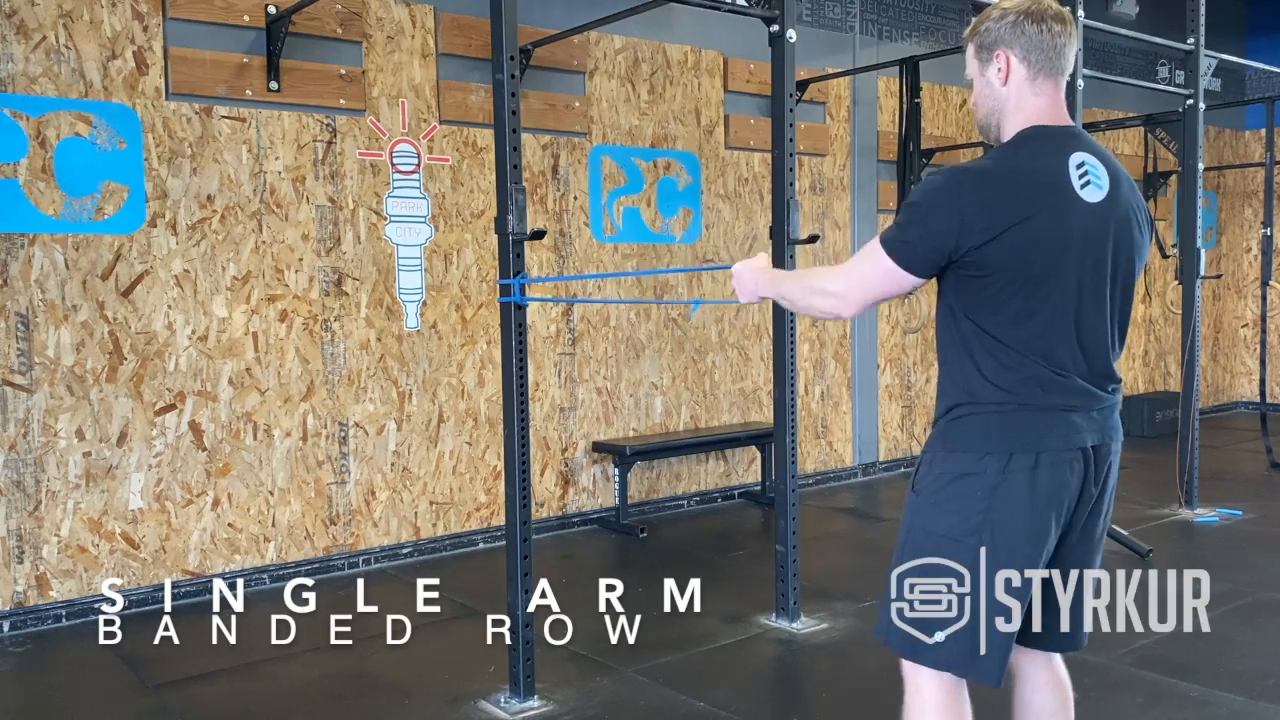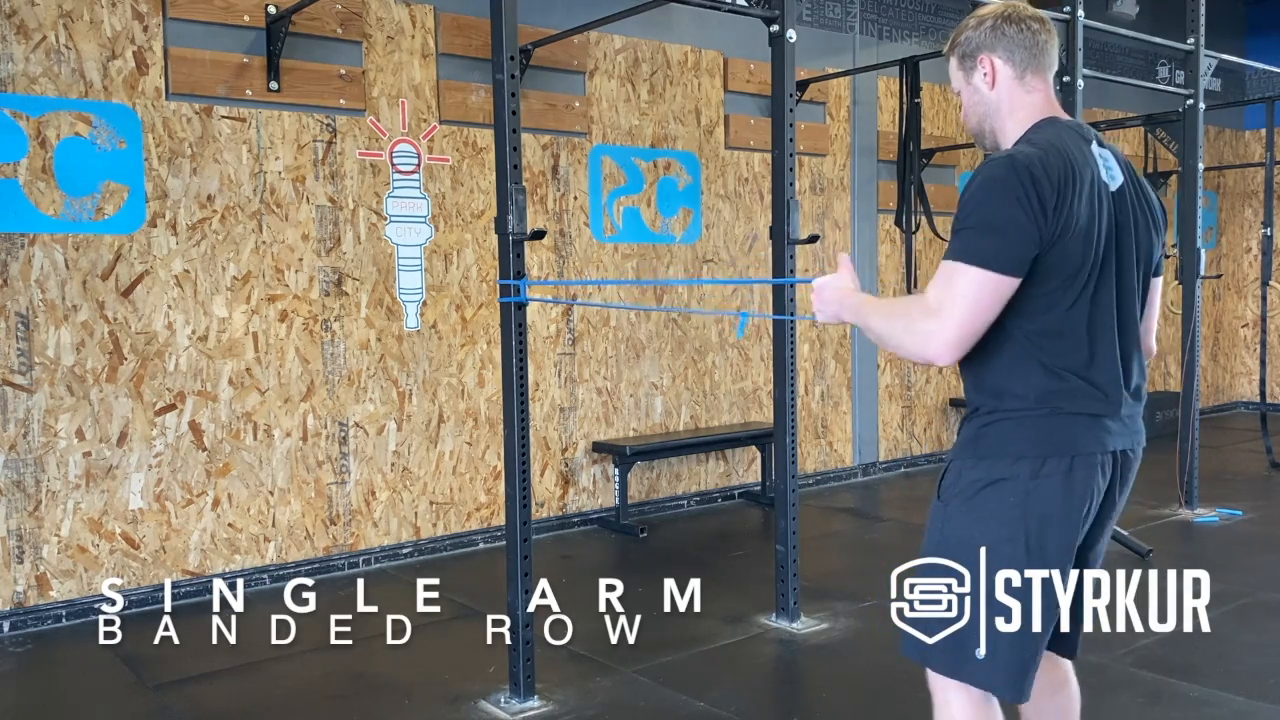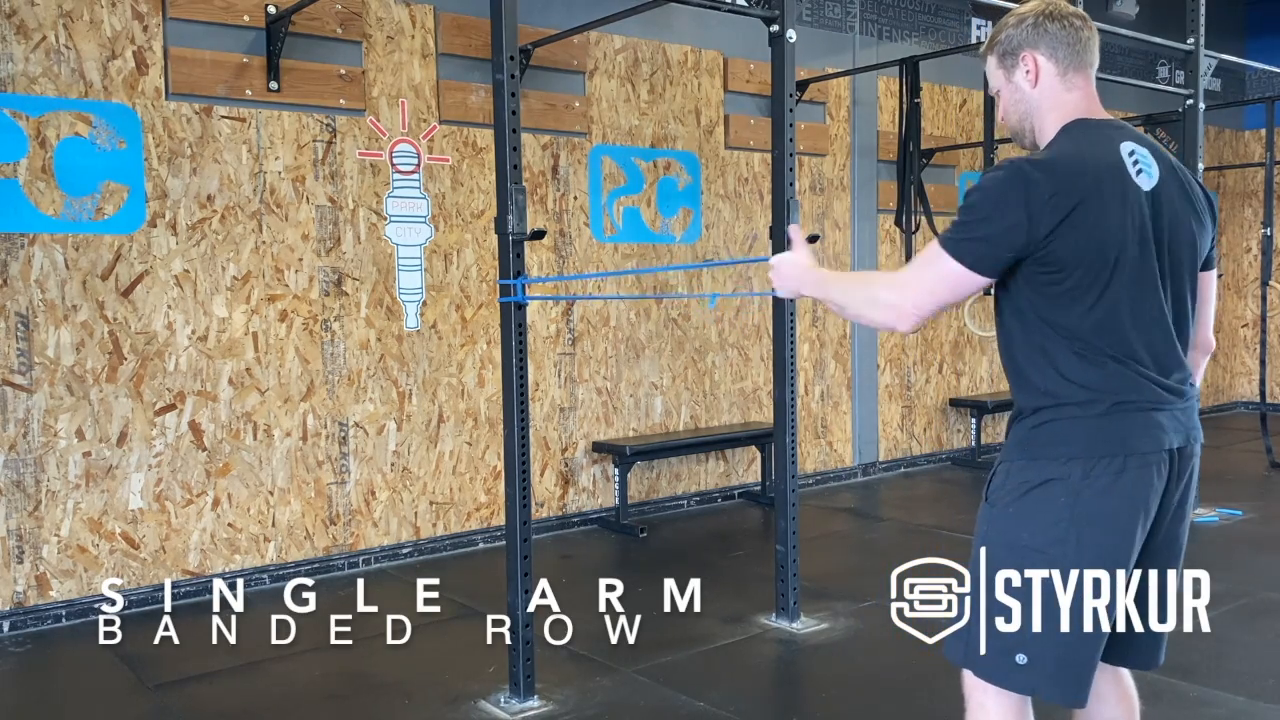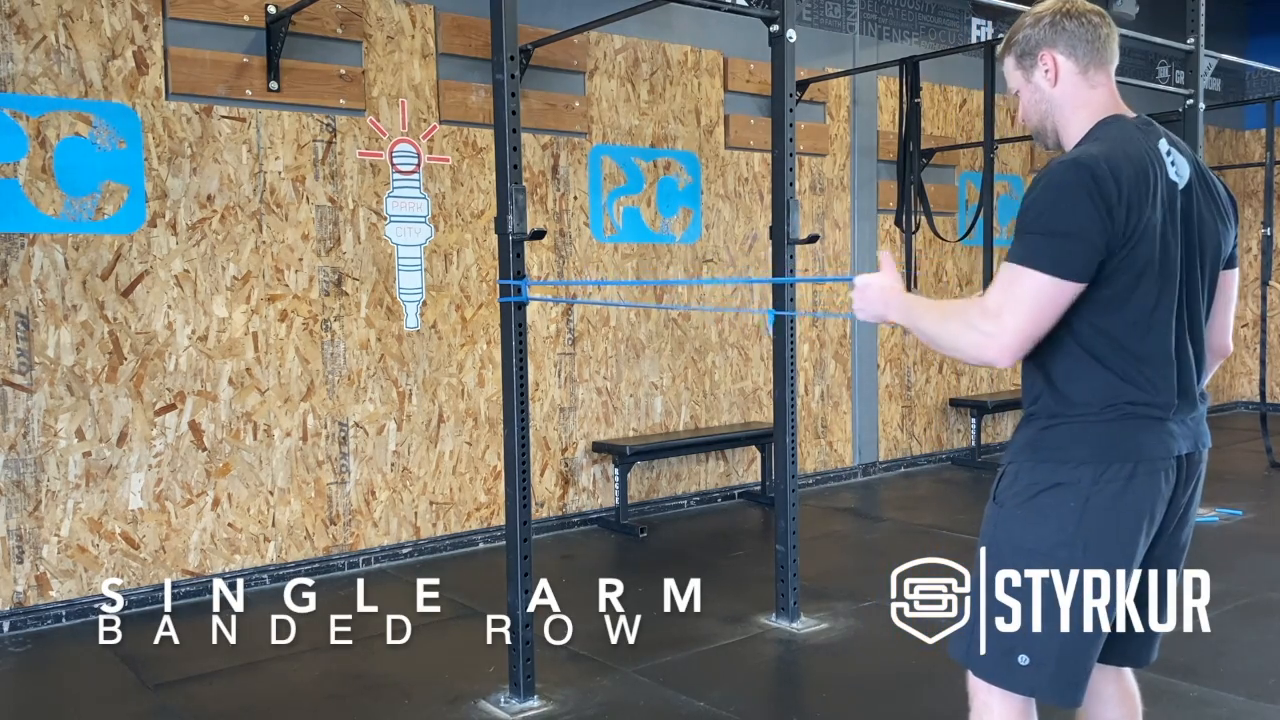
dt=1s
person 1, frame 1
left shoulder: (971, 190)
right shoulder: (1123, 189)
left elbow: (845, 293)
left wrist: (764, 280)
left hip: (995, 455)
right hip: (1090, 448)
left knee: (931, 662)
right knee: (1032, 644)
person 1, frame 2
left shoulder: (1014, 177)
right shoulder: (1127, 180)
left elbow: (940, 335)
right elbow: (1143, 339)
left wrist: (850, 301)
left hip: (1020, 458)
right hip: (1111, 446)
right knee: (1032, 644)
person 1, frame 3
left shoulder: (1031, 184)
right shoulder: (1180, 181)
left elbow: (902, 305)
right elbow: (1200, 342)
left wrist: (807, 276)
left hip: (1071, 462)
right hip: (1167, 450)
right knee: (1100, 659)
person 1, frame 4
left shoulder: (1080, 178)
right shoulder: (1197, 177)
left elbow: (996, 337)
right elbow: (1218, 342)
left wrist: (893, 302)
left hip: (1081, 466)
right hip: (1175, 454)
right knee: (1105, 661)
